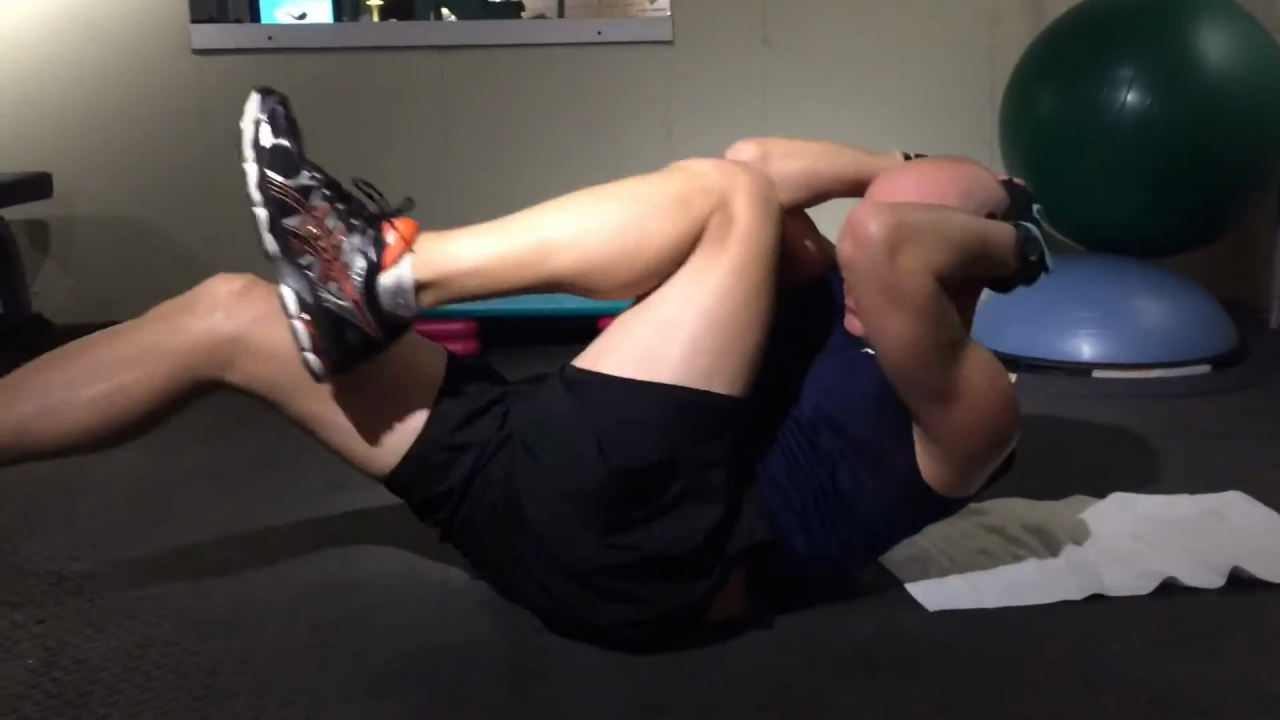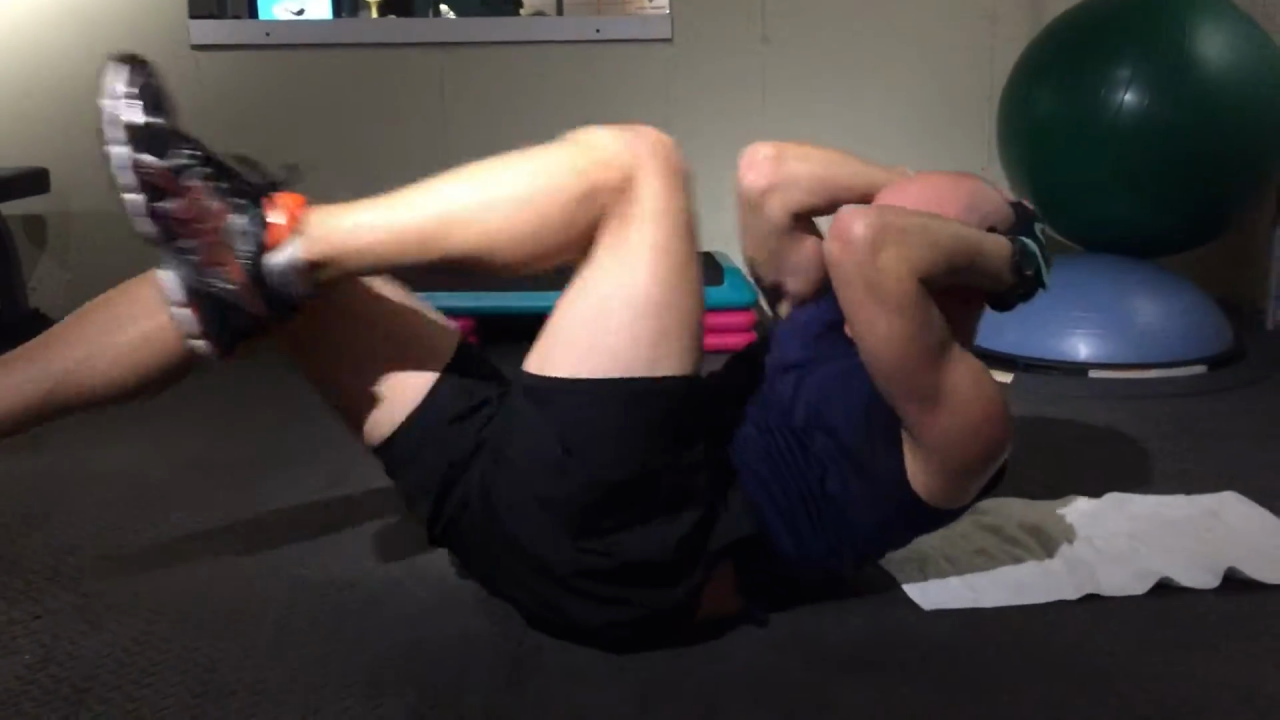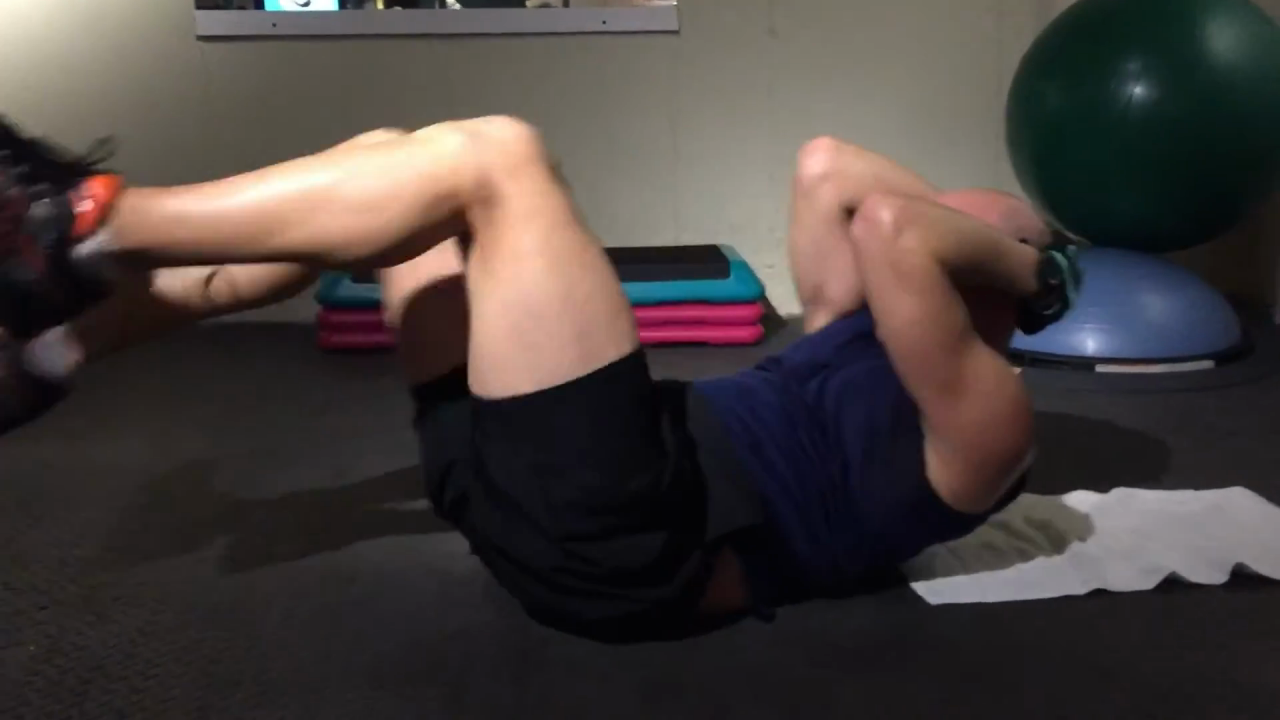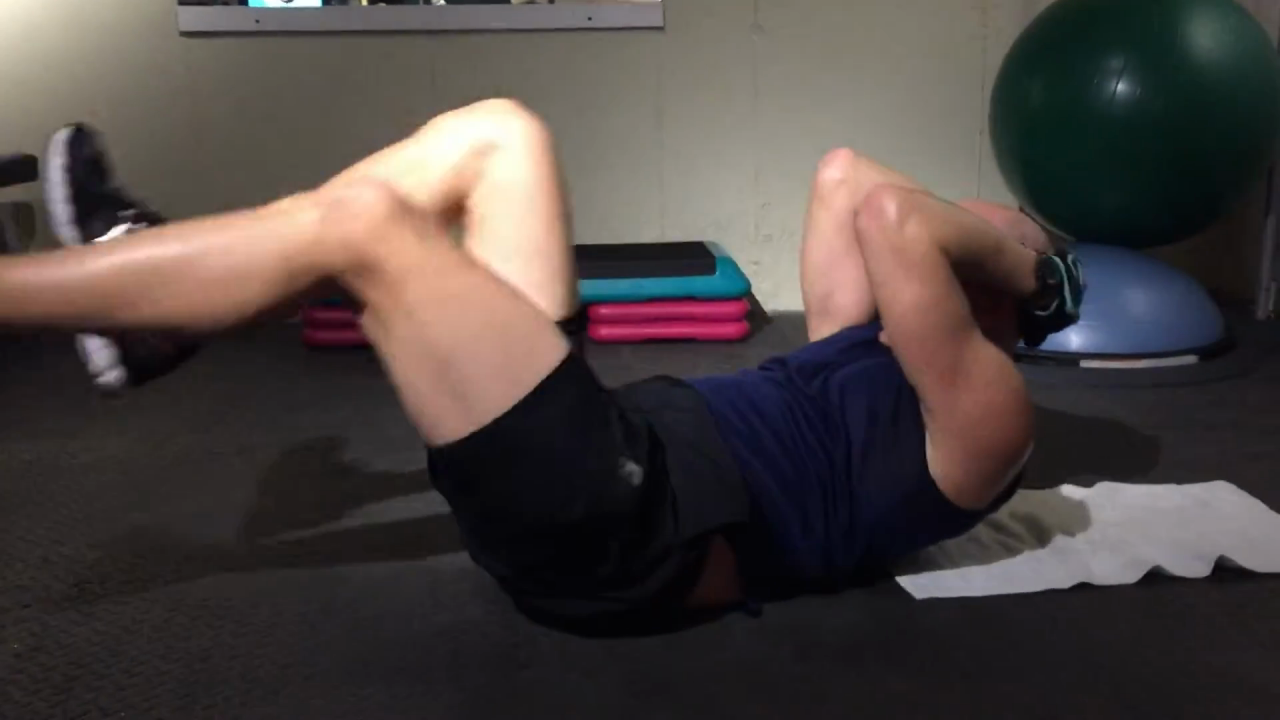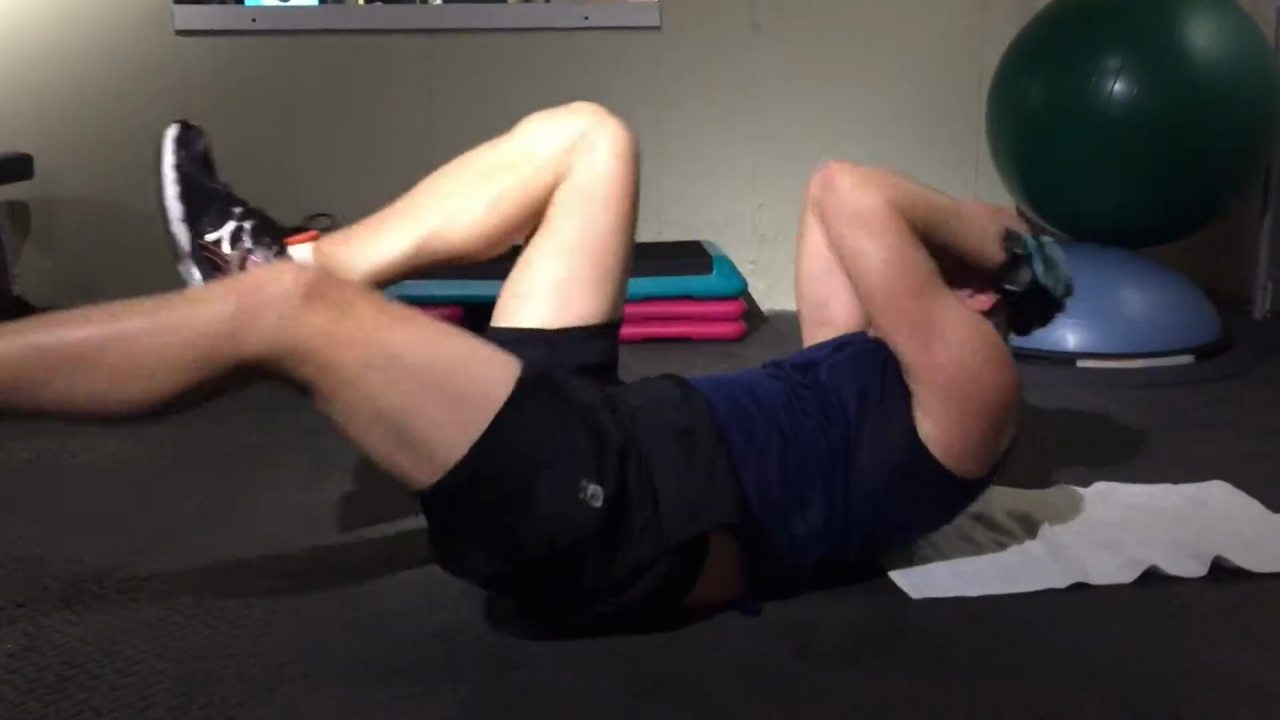
dt=0.2s
person 1, frame 1
left shoulder: (967, 408)
right shoulder: (837, 305)
left elbow: (883, 245)
right elbow: (759, 164)
left wrist: (995, 244)
right wrist: (899, 170)
left hip: (626, 535)
right hip: (534, 474)
left knee: (715, 199)
right knee: (231, 318)
left ankle: (387, 271)
person 1, frame 2
left shoulder: (959, 418)
right shoulder: (837, 318)
left elbow: (867, 245)
right elbow: (767, 172)
left wrist: (990, 255)
right wrist: (911, 193)
left hip: (614, 539)
right hip: (532, 481)
left knee: (634, 162)
right knee: (281, 270)
left ankle: (282, 241)
person 1, frame 3
left shoulder: (984, 421)
right shoulder: (871, 338)
left elbow: (891, 228)
right elbow: (827, 167)
left wrist: (1016, 261)
right wrist: (977, 213)
left hip: (628, 538)
right hip: (560, 480)
left knee: (494, 159)
right knee: (396, 154)
left ankle: (96, 219)
person 1, frame 4
left shoulder: (984, 414)
right shoulder: (872, 344)
left elbow: (894, 215)
right elbow: (845, 176)
left wrist: (1017, 264)
right wrist: (1000, 232)
left hip: (621, 526)
right hip: (594, 462)
left knee: (365, 226)
right knee: (495, 134)
right ankle: (157, 281)
person 1, frame 5
left shoulder: (971, 379)
right shoulder: (875, 357)
left elbow: (847, 192)
right elbow: (848, 201)
left wrist: (990, 241)
right wrist: (971, 231)
left hip: (620, 519)
right hip: (595, 438)
left knee: (278, 315)
right knee: (584, 136)
right ankle: (303, 262)
